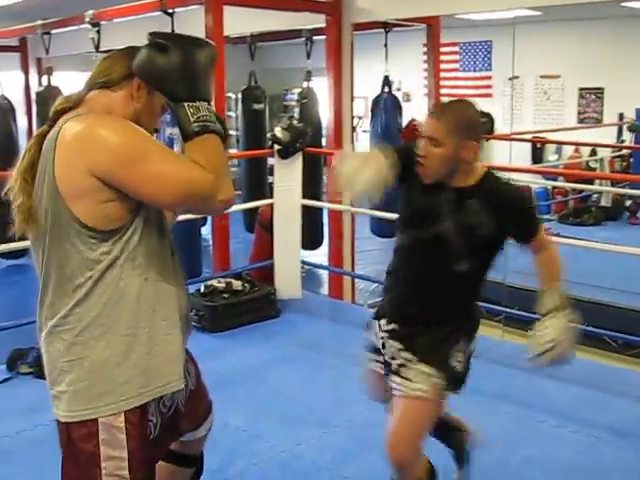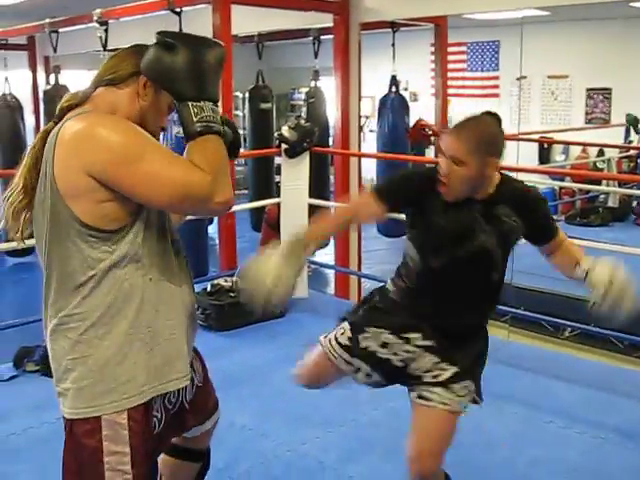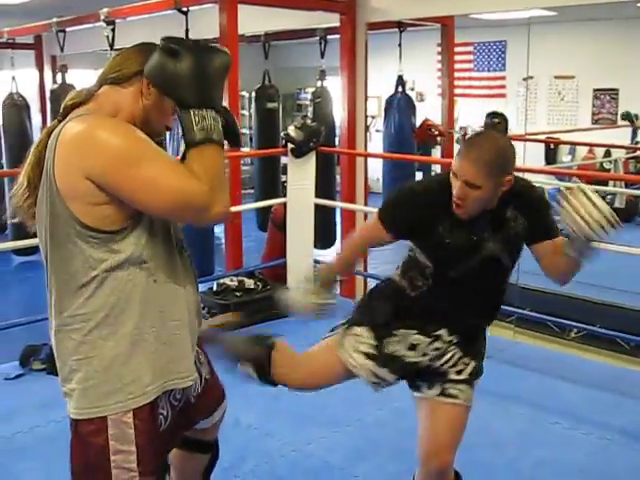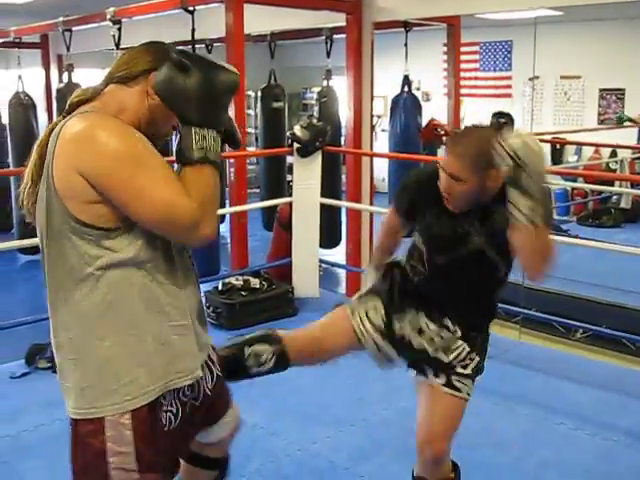
dt=0.1s
person 1, frame 1
left shoulder: (76, 137)
right shoulder: (97, 136)
left elbow: (159, 206)
right elbow: (215, 193)
left wrist: (194, 113)
right wrist: (192, 102)
left hip: (143, 358)
right hip: (107, 376)
left knee: (192, 431)
person 1, frame 2
left shoulder: (90, 136)
right shoulder: (96, 134)
left elbow: (169, 197)
right elbow: (211, 195)
left wrist: (207, 140)
right wrist: (198, 101)
right hip: (114, 371)
left knee: (198, 427)
person 1, frame 3
left shoulder: (95, 136)
right shoulder: (95, 136)
left elbow: (171, 200)
right elbow: (210, 205)
left wrist: (205, 142)
right wrist: (202, 108)
right hip: (120, 370)
left knee: (204, 419)
person 1, frame 4
left shoulder: (111, 139)
right shoulder: (95, 135)
left elbow: (167, 208)
right elbow: (196, 225)
left wrist: (205, 133)
right wrist: (200, 127)
right hip: (120, 370)
left knee: (217, 428)
person 2, frame 1
left shoulder: (503, 199)
right shoulder: (415, 164)
left elbow: (543, 249)
right elbow: (363, 165)
left wrist: (556, 310)
right wrist: (356, 169)
left hip: (437, 335)
right hip: (394, 313)
right knee: (382, 392)
right ankle: (455, 435)
person 2, frame 2
left shoulder: (521, 203)
right shoulder: (419, 183)
left elbow: (560, 250)
right elbow: (350, 210)
left wrist: (594, 271)
right wrist: (292, 250)
left hip: (456, 342)
right hip: (398, 312)
right knee: (309, 377)
person 2, frame 3
left shoulder: (525, 201)
right shoulder: (423, 196)
left elbow: (558, 271)
right elbow: (365, 237)
left wrist: (578, 241)
right wrist: (322, 281)
left hip: (458, 340)
right hip: (399, 312)
right knee: (300, 374)
right ankle: (253, 353)
person 2, frame 4
left shoulder: (521, 199)
right shoulder: (423, 184)
left elbow: (535, 267)
right elbow: (394, 221)
left wrist: (528, 191)
right wrist: (376, 272)
left hip: (459, 328)
right hip: (406, 296)
left knee: (433, 449)
right knee: (307, 345)
